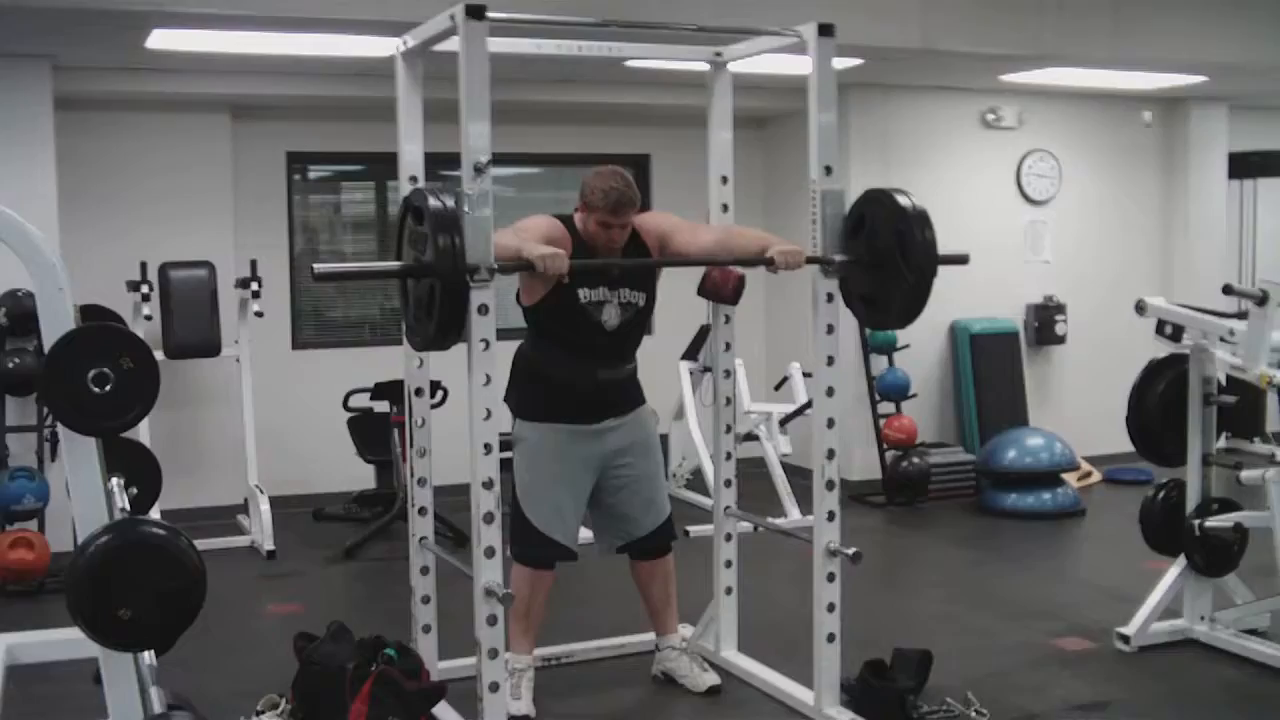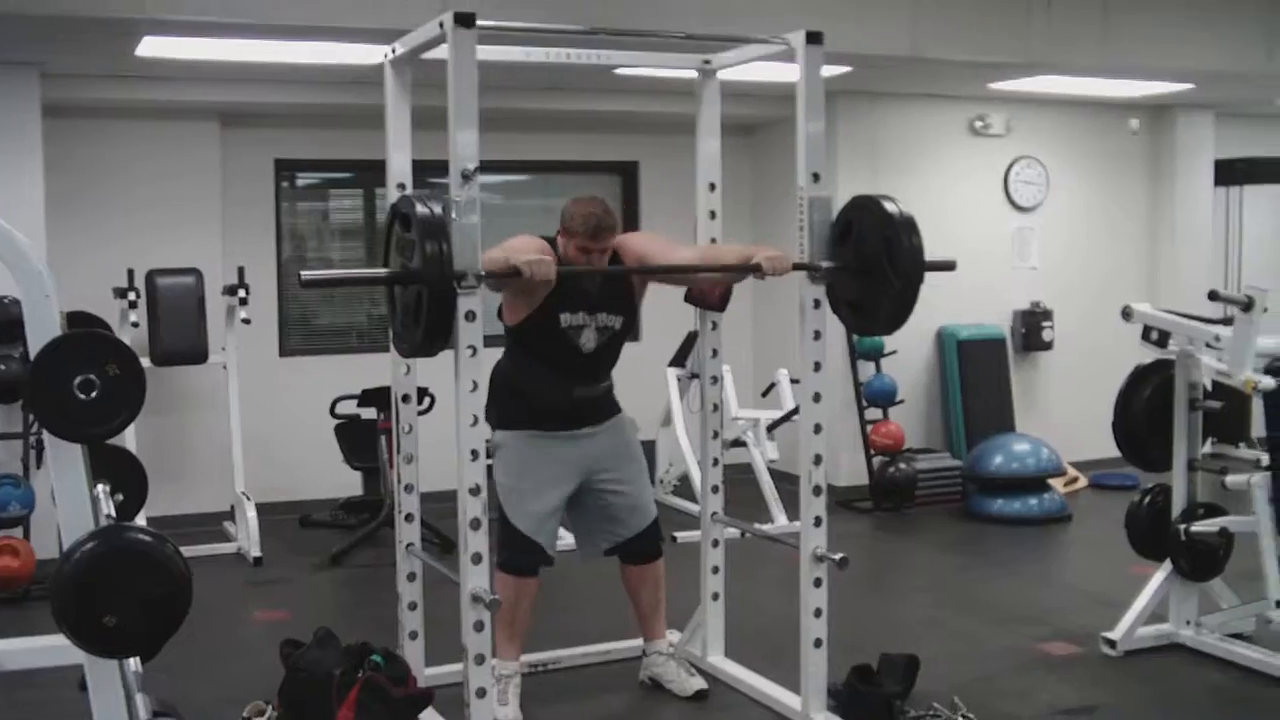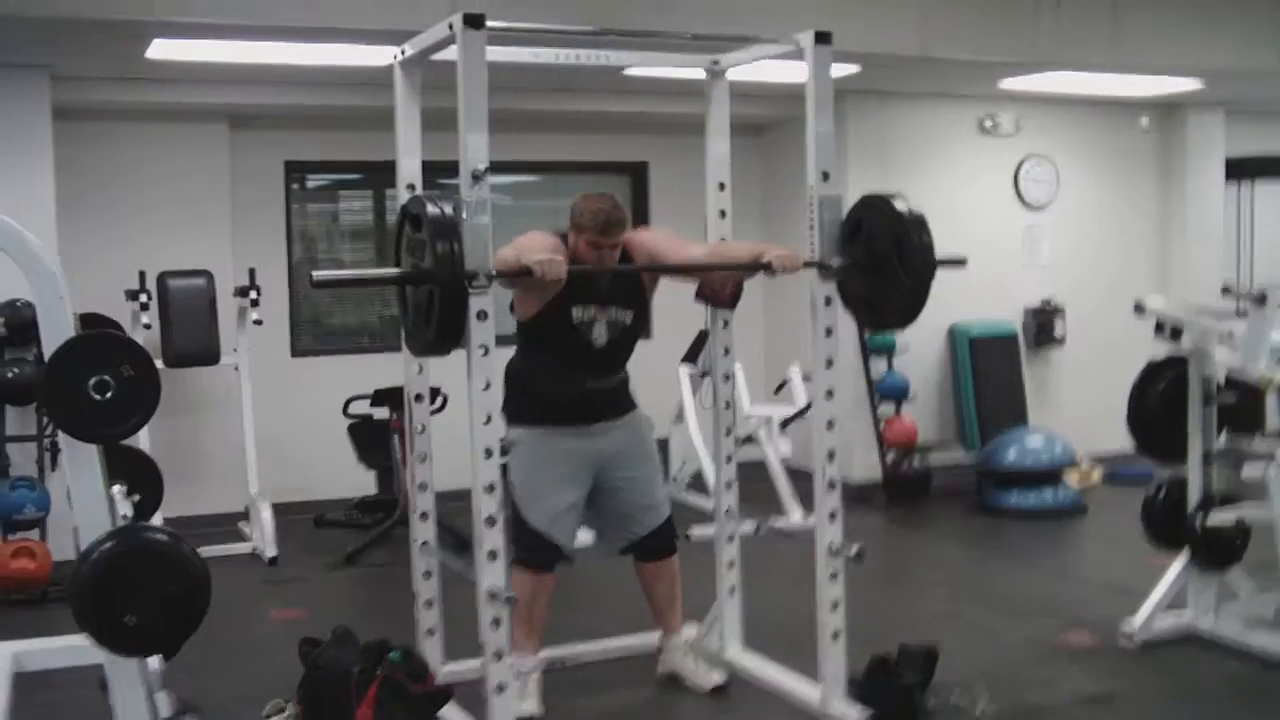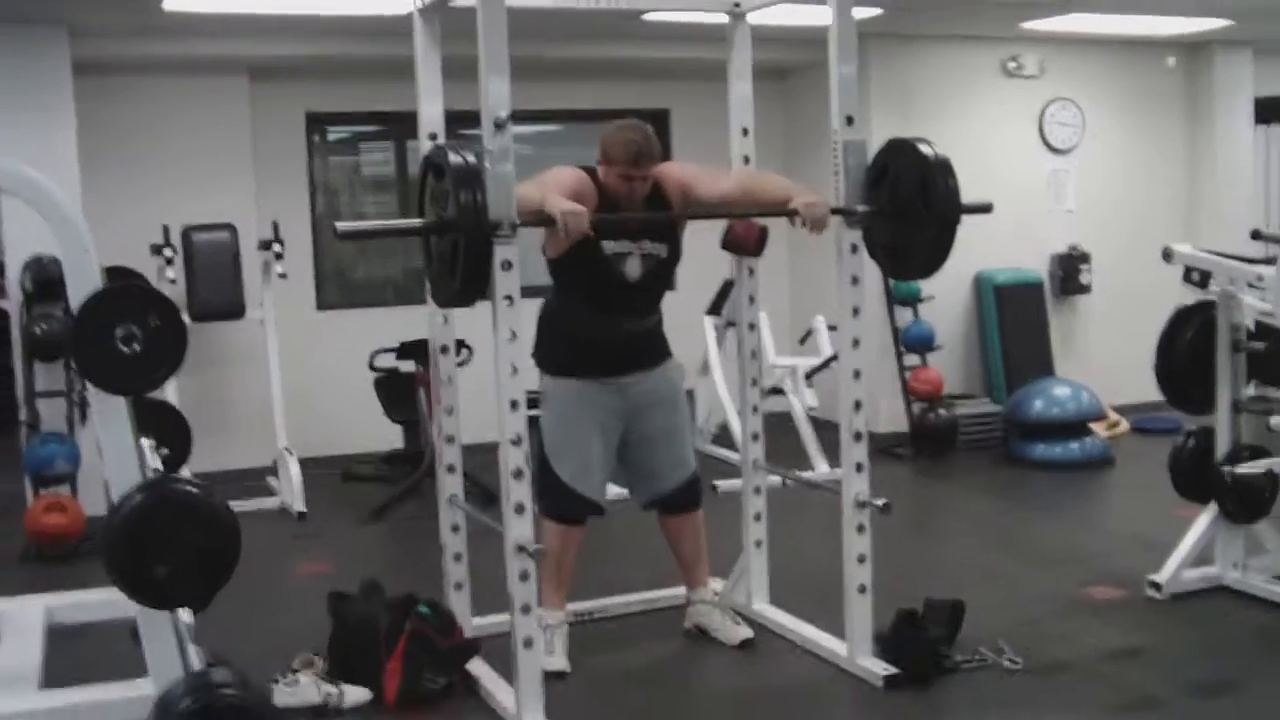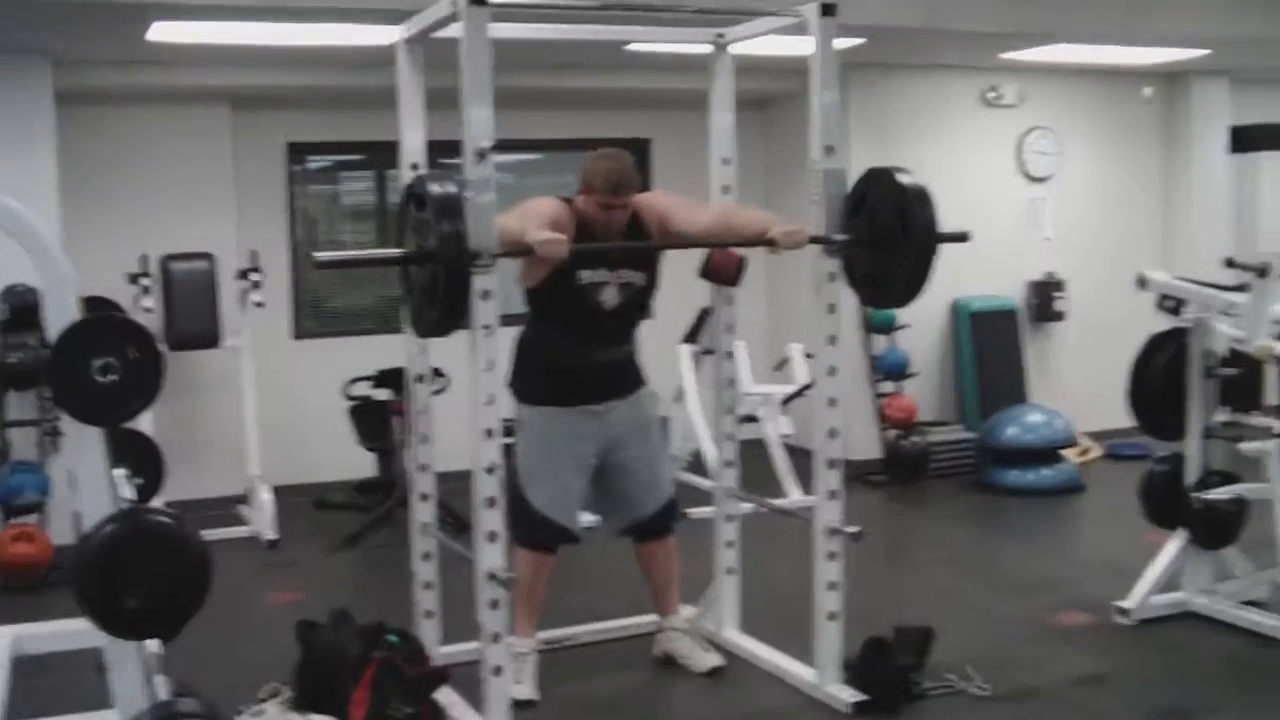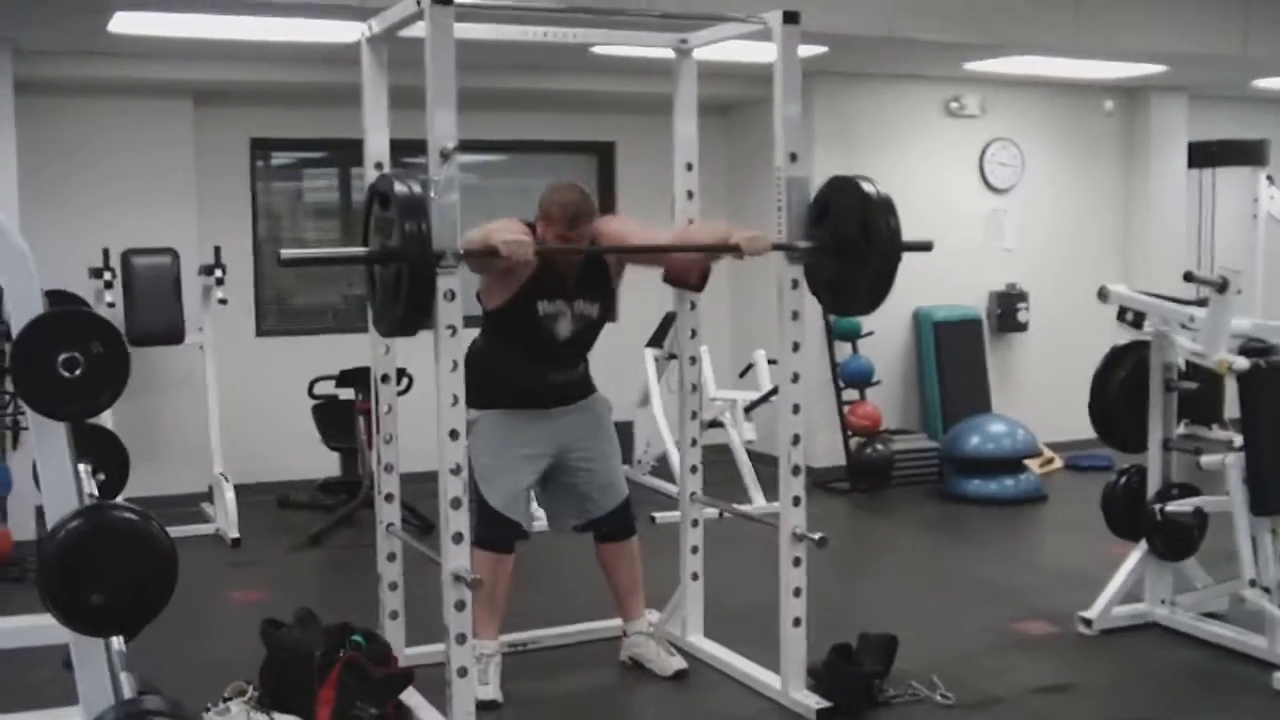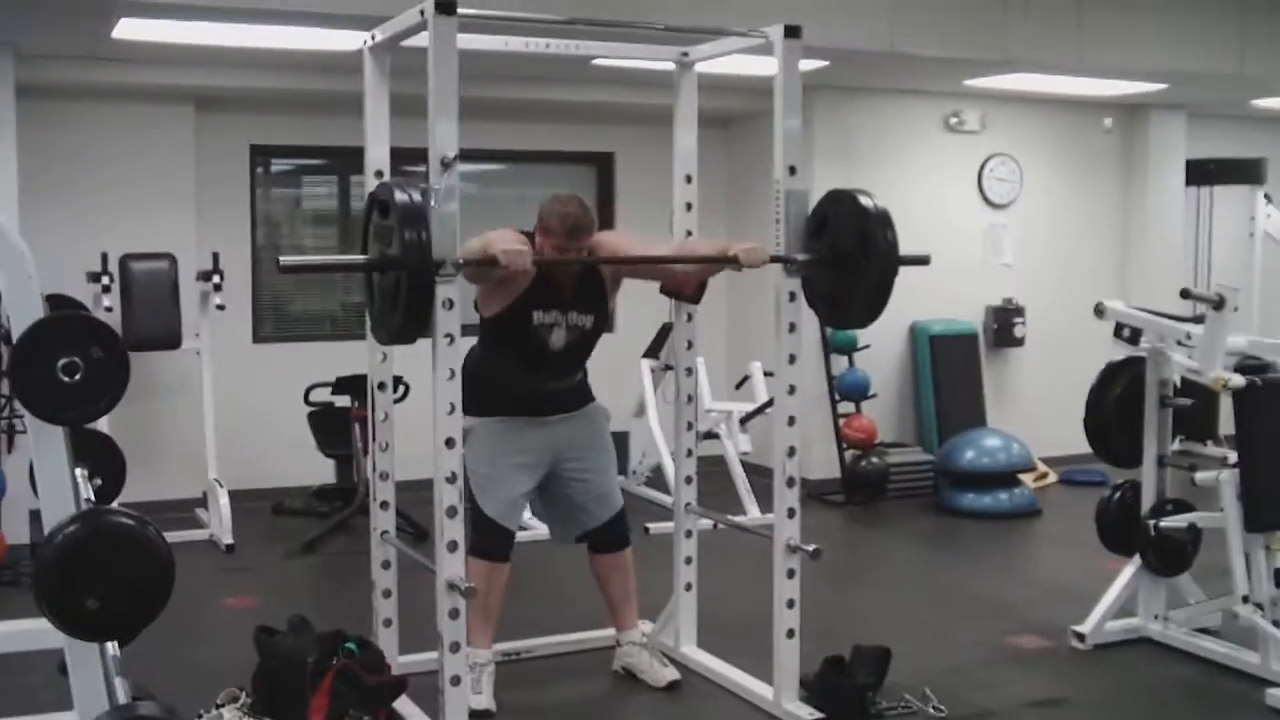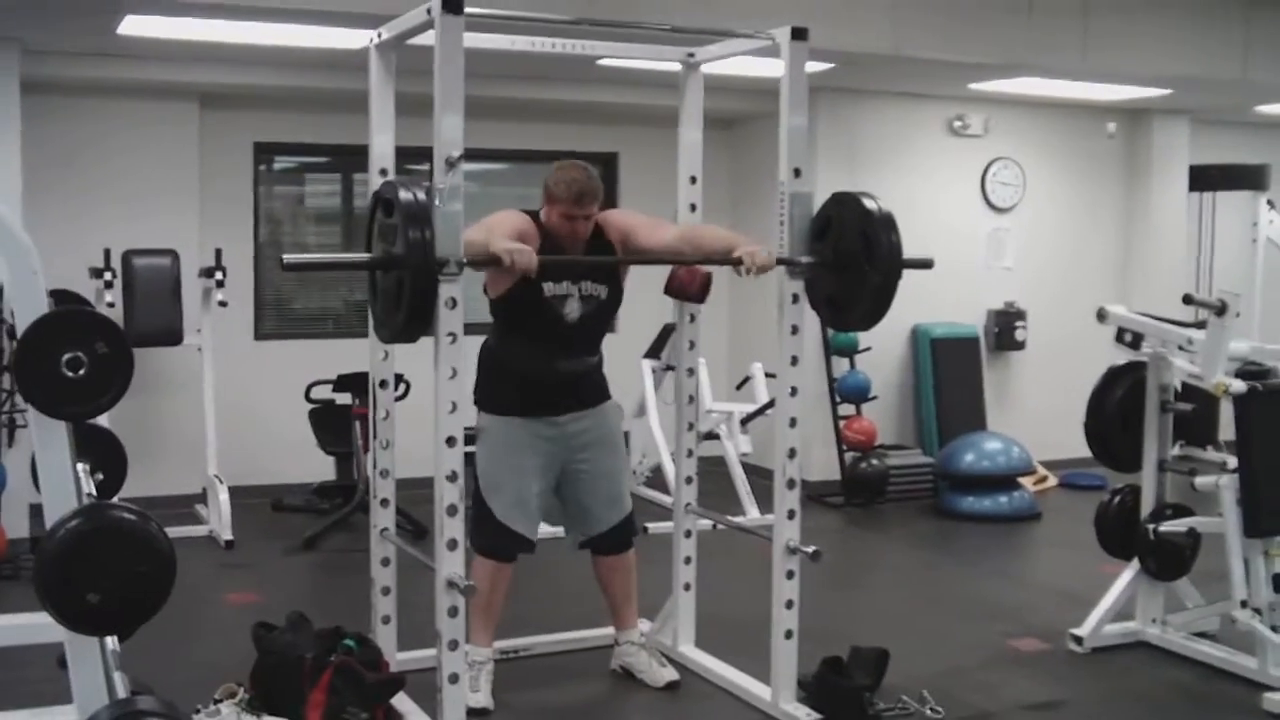
dt=0.2s
person 1, frame 1
left shoulder: (652, 233)
right shoulder: (550, 234)
left elbow: (715, 237)
right elbow: (498, 244)
left wrist: (771, 245)
right wrist: (528, 251)
left hip: (623, 412)
right hip: (550, 420)
left knee: (653, 533)
right knee: (539, 543)
left ankle: (671, 649)
right ankle: (518, 667)
person 1, frame 2
left shoulder: (633, 255)
right shoulder: (534, 257)
left elbow: (698, 258)
right elbow: (491, 265)
left wrist: (755, 256)
right wrist: (519, 265)
left hip: (601, 421)
right hip: (529, 430)
left knee: (643, 537)
right knee: (522, 549)
left ankle: (658, 655)
right ankle: (504, 674)
person 1, frame 3
left shoulder: (643, 250)
right shoulder: (547, 251)
left elbow: (707, 255)
right elbow: (506, 258)
left wrist: (765, 253)
right wrist: (530, 261)
left hip: (617, 418)
right hip: (546, 426)
left knee: (656, 535)
right knee: (539, 546)
left ankle: (676, 649)
right ankle: (524, 669)
person 1, frame 4
left shoulder: (675, 185)
right shoulder: (576, 186)
left elbow: (738, 186)
right elbow: (527, 196)
left wrist: (796, 196)
right wrist: (553, 204)
left hip: (649, 365)
right hip: (576, 374)
left knee: (680, 488)
right knee: (567, 498)
left ankle: (701, 603)
right ankle: (551, 622)
person 1, frame 5
left shoulder: (652, 213)
right shoulder: (552, 215)
left elbow: (714, 218)
right elbow: (506, 227)
left wrist: (772, 226)
right wrist: (530, 236)
left hip: (624, 394)
right hip: (552, 402)
left knee: (655, 513)
right knee: (540, 525)
left ankle: (673, 630)
right ankle: (521, 651)
person 1, frame 6
left shoulder: (612, 240)
right shoulder: (516, 250)
left elbow: (675, 242)
right elbow: (472, 246)
left wrist: (731, 238)
right wrist: (493, 242)
left hip: (576, 402)
right hip: (504, 410)
left knee: (615, 515)
right knee: (497, 525)
left ankle: (638, 635)
right ankle: (484, 655)
person 1, frame 7
left shoulder: (607, 253)
right shoulder: (512, 254)
left elbow: (673, 257)
right elbow: (470, 253)
left wrist: (730, 249)
right wrist: (496, 251)
left hip: (573, 411)
right hip: (501, 419)
left knee: (609, 528)
right knee: (492, 534)
left ankle: (631, 645)
right ankle: (478, 664)
person 1, frame 8
left shoulder: (617, 230)
right shoulder: (519, 229)
left elbow: (680, 235)
right elbow: (474, 237)
left wrist: (740, 246)
right wrist: (499, 246)
left hip: (589, 407)
right hip: (514, 413)
left knee: (613, 529)
right knee: (499, 535)
left ankle: (629, 644)
right ankle: (478, 660)
